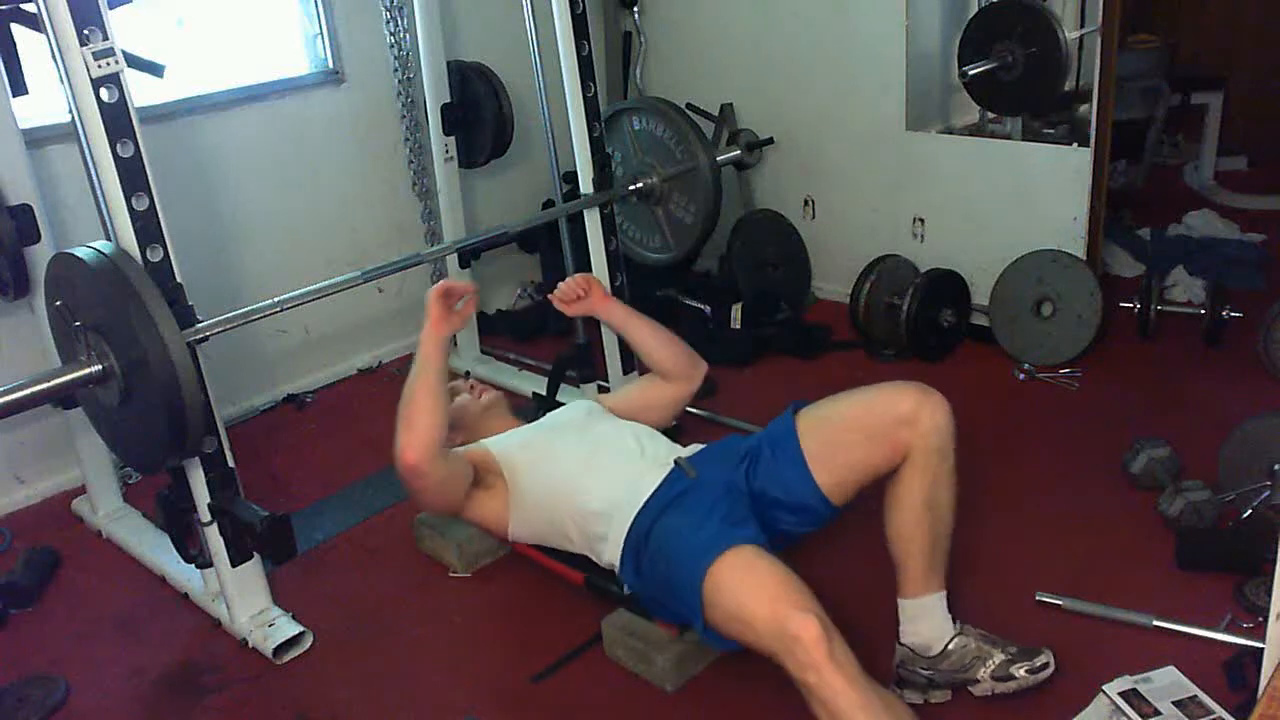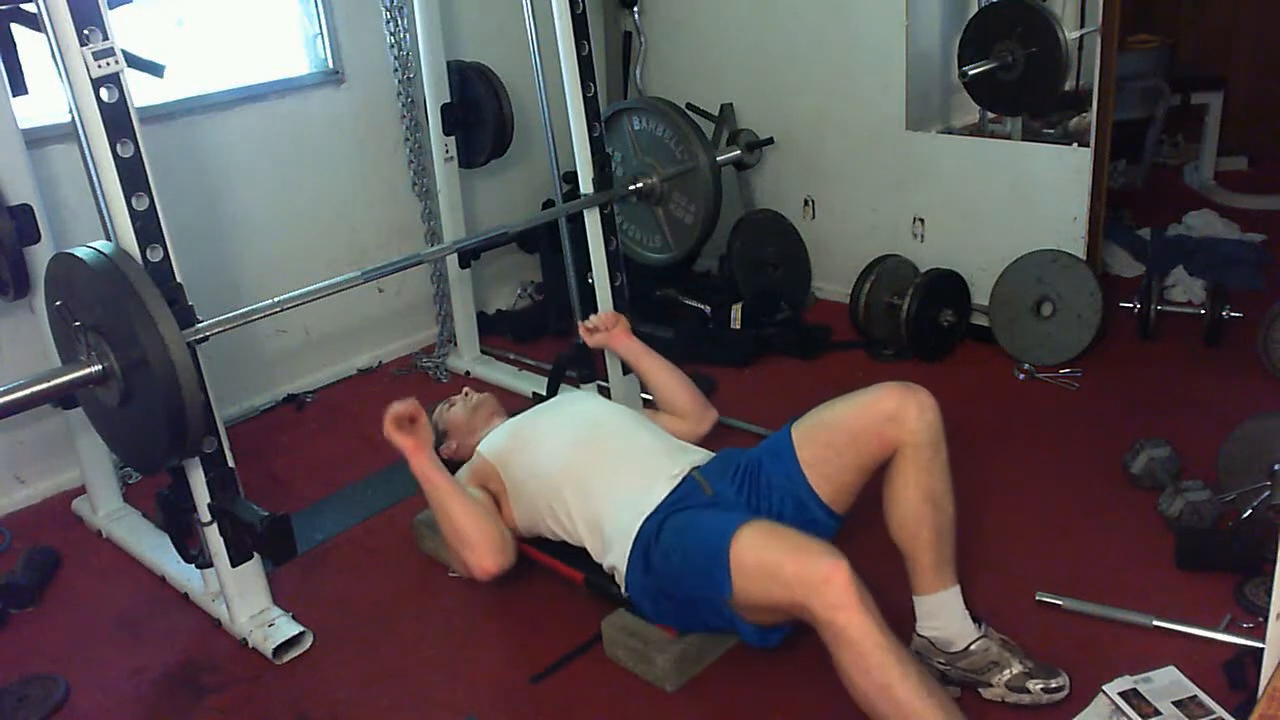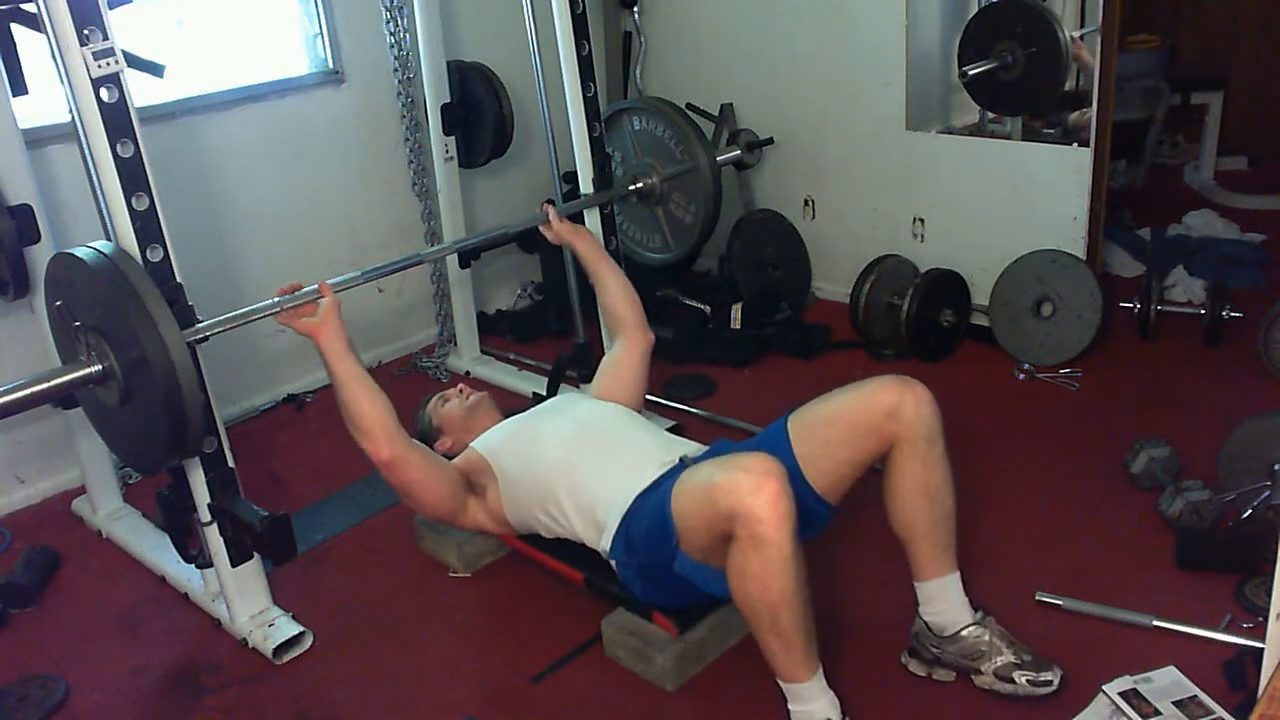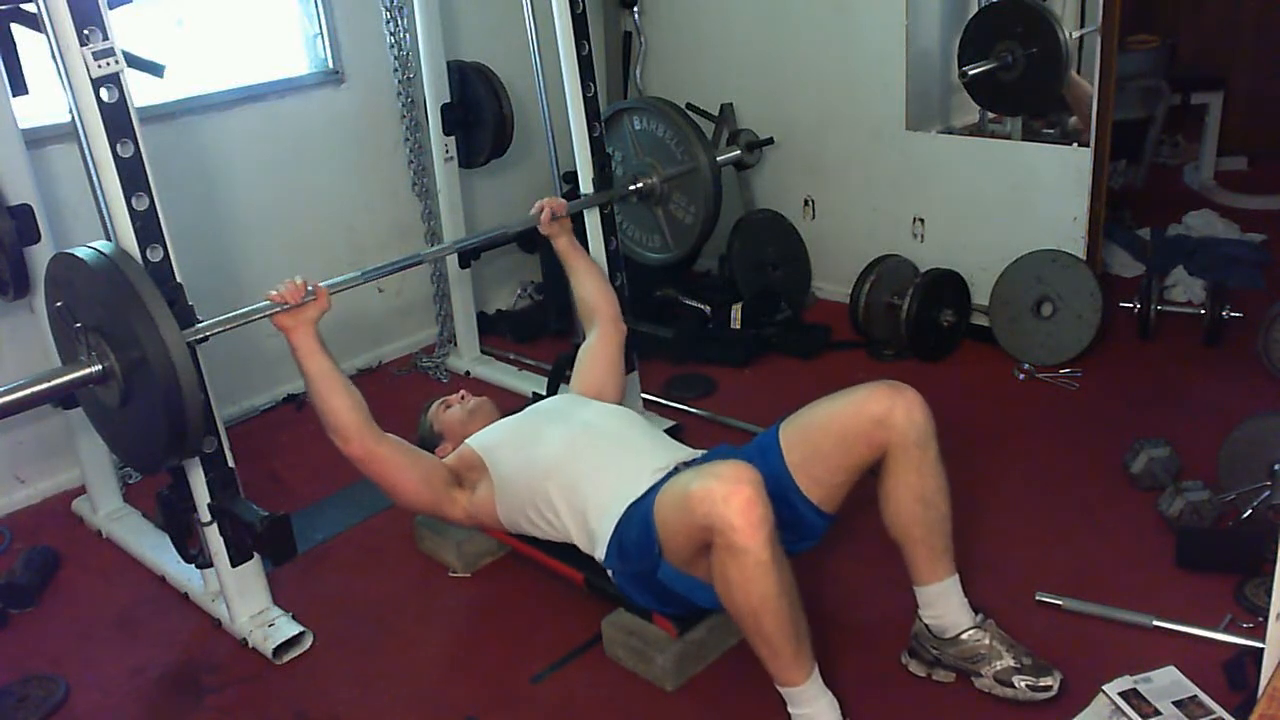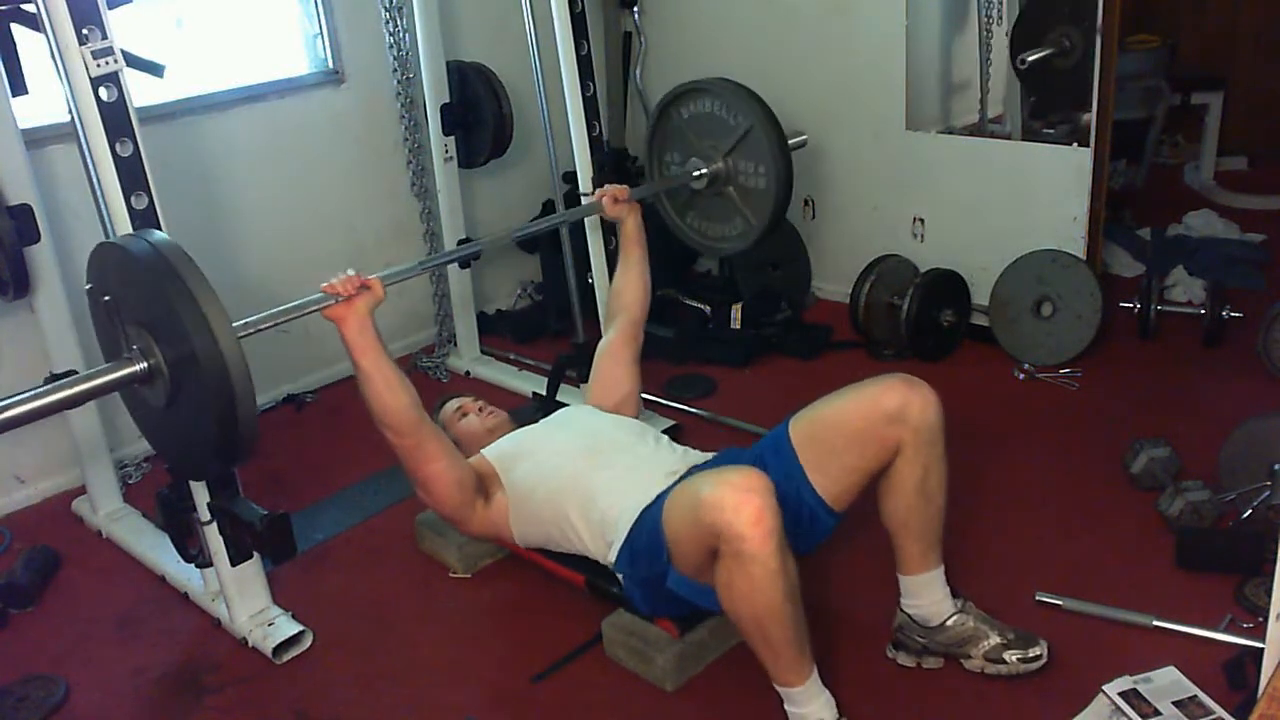
dt=1s
person 1, frame 1
left shoulder: (579, 411)
right shoulder: (476, 471)
left elbow: (686, 376)
right elbow: (415, 458)
left wrist: (604, 308)
right wrist: (435, 336)
left hip: (725, 469)
right hip: (657, 527)
left knee: (918, 412)
right knee: (807, 638)
left ankle: (929, 648)
person 1, frame 2
left shoulder: (572, 409)
right shoulder: (477, 476)
left elbow: (697, 418)
right elbow: (487, 559)
left wrist: (626, 346)
right wrist: (418, 458)
left hip: (727, 479)
right hip: (663, 542)
left knee: (906, 410)
right knee: (826, 576)
left ankle: (947, 640)
person 1, frame 3
left shoulder: (573, 407)
right shoulder: (470, 483)
left elbow: (635, 336)
right elbow: (387, 447)
left wrist: (582, 243)
right wrist: (330, 337)
left hip: (716, 474)
right hip: (649, 528)
left knee: (904, 403)
right knee: (759, 490)
left ankle: (945, 627)
person 1, frame 4
left shoulder: (569, 406)
right shoulder: (464, 478)
left elbow: (607, 328)
right elbow: (360, 440)
left wrist: (565, 240)
right wrist: (304, 334)
left hip: (711, 476)
right hip: (643, 532)
left knee: (896, 409)
right knee: (734, 495)
left ankle: (947, 630)
person 1, frame 5
left shoulder: (586, 414)
right shoulder: (478, 490)
left elbow: (623, 330)
right elbow: (406, 432)
left wrist: (630, 227)
right wrist: (357, 326)
left hip: (719, 476)
right hip: (652, 536)
left knee: (907, 404)
right knee: (744, 502)
left ankle: (928, 619)
